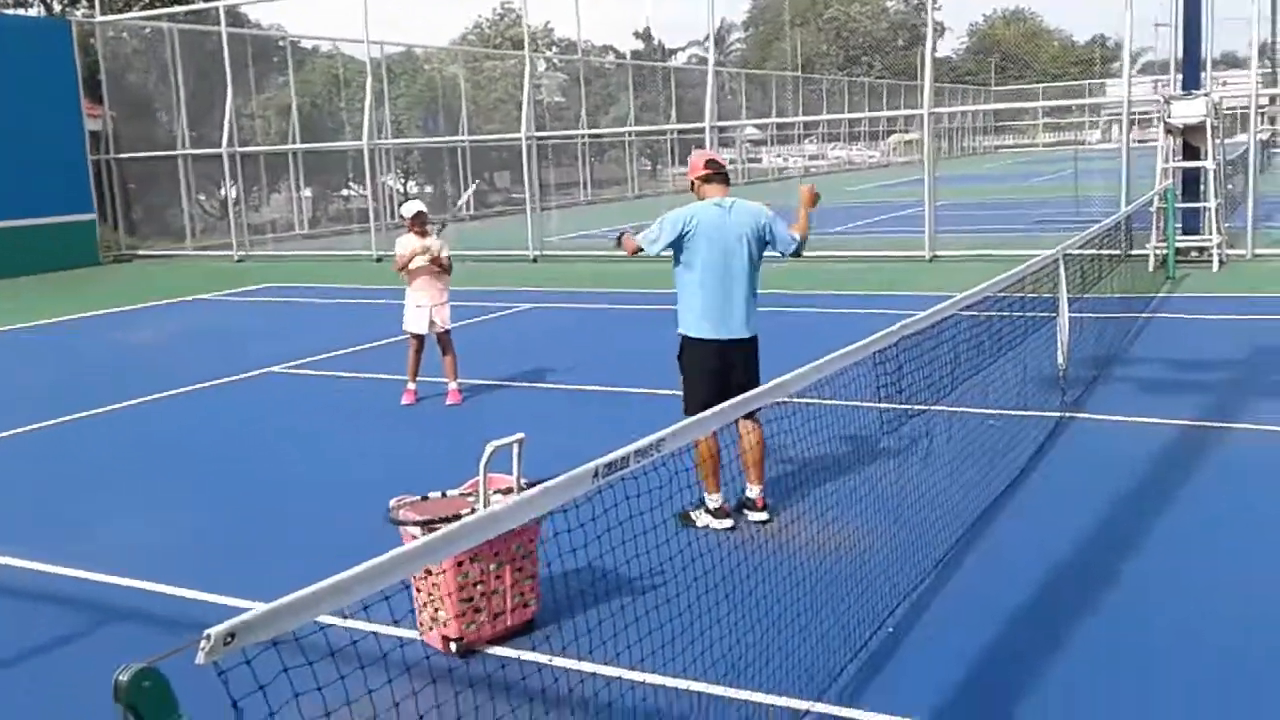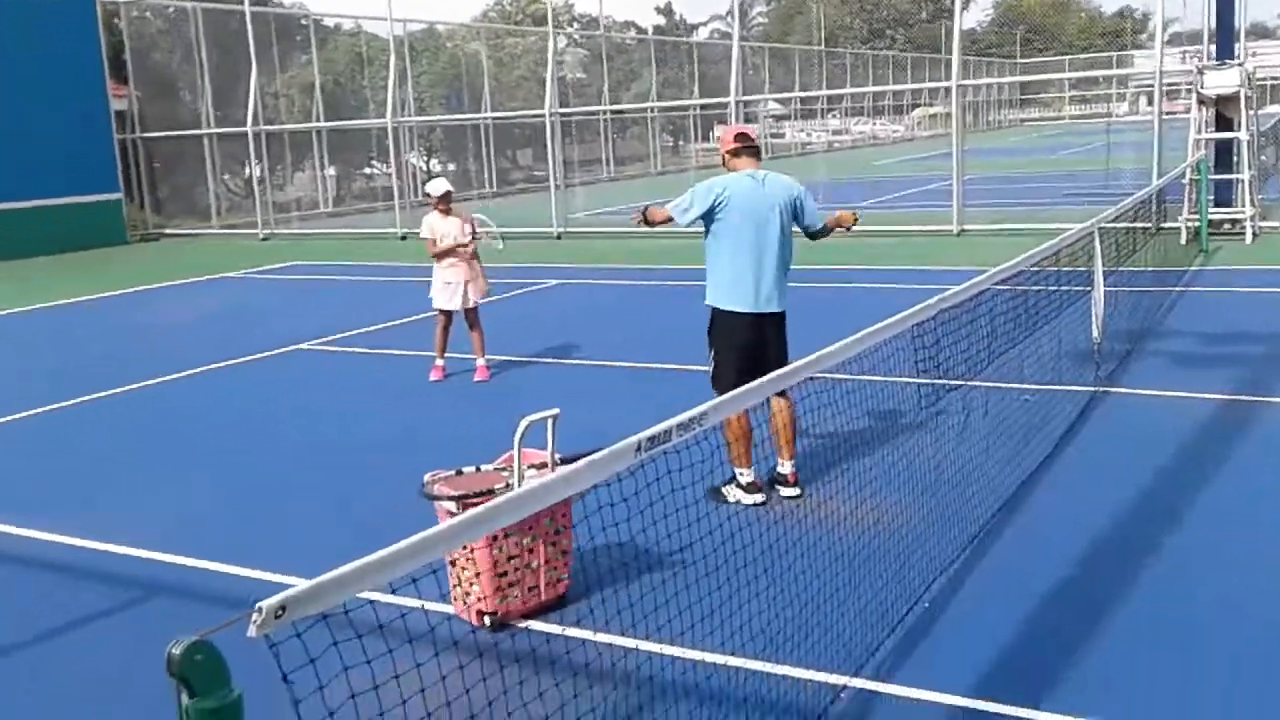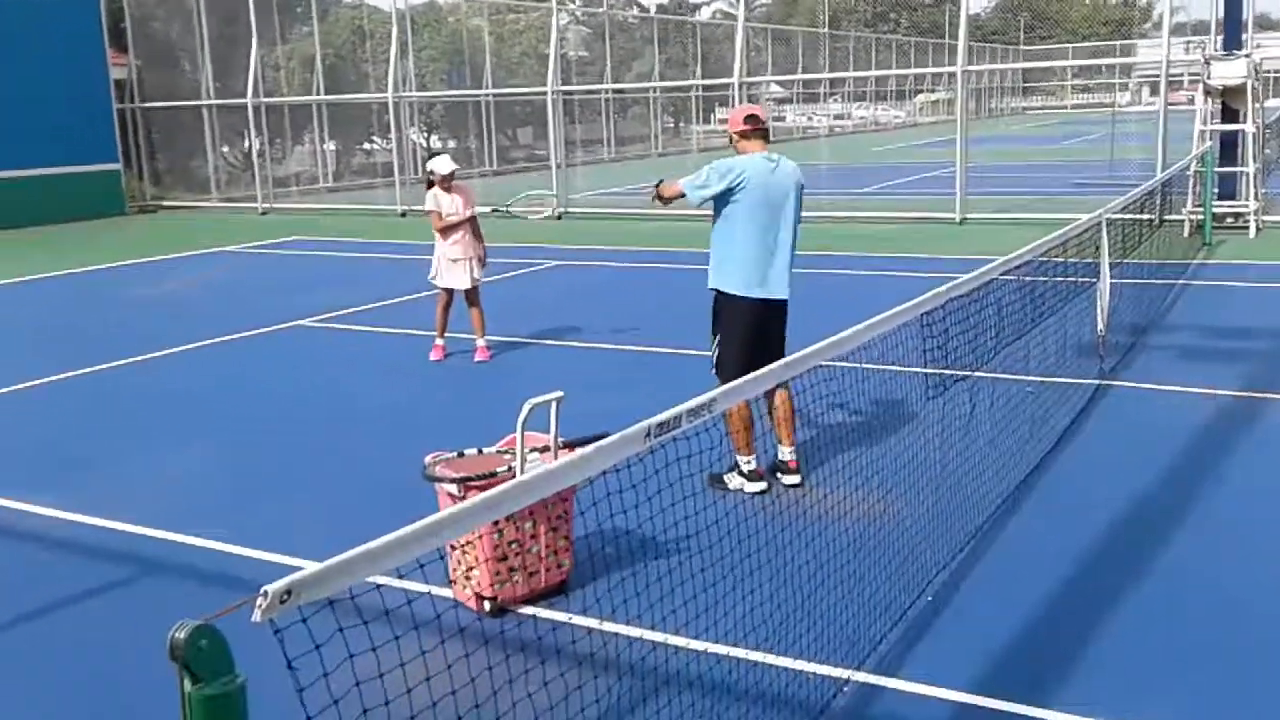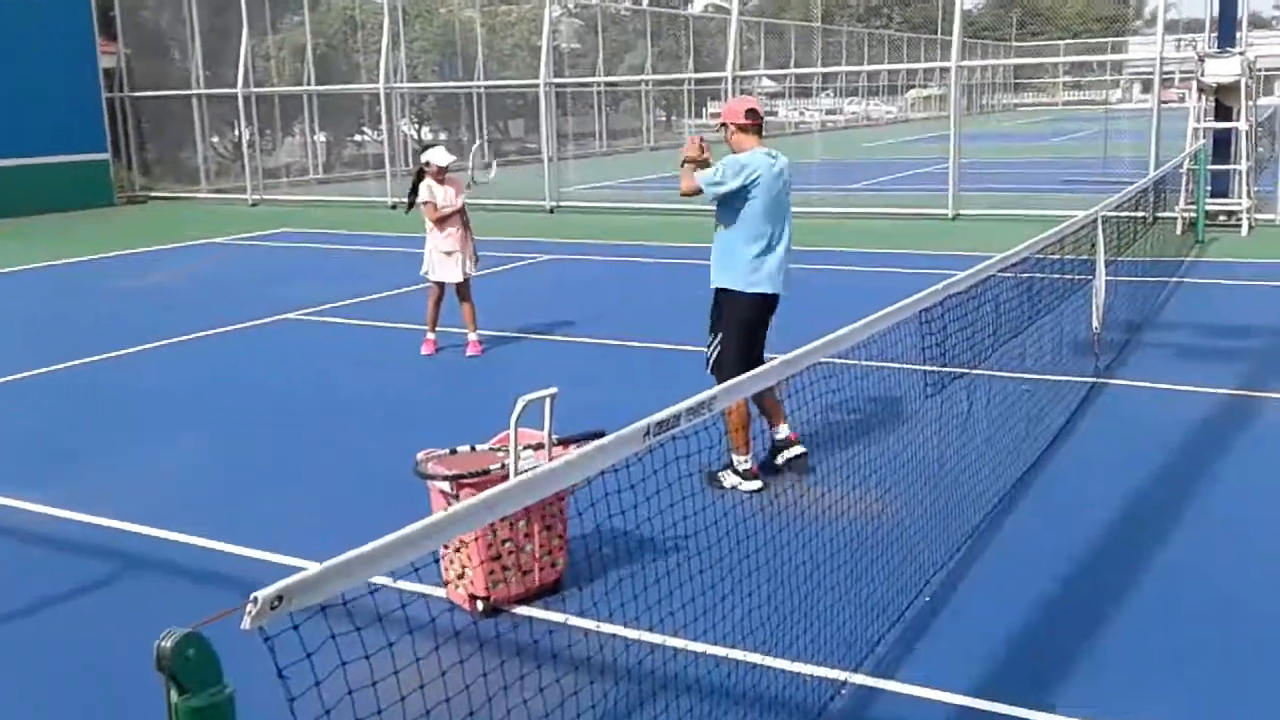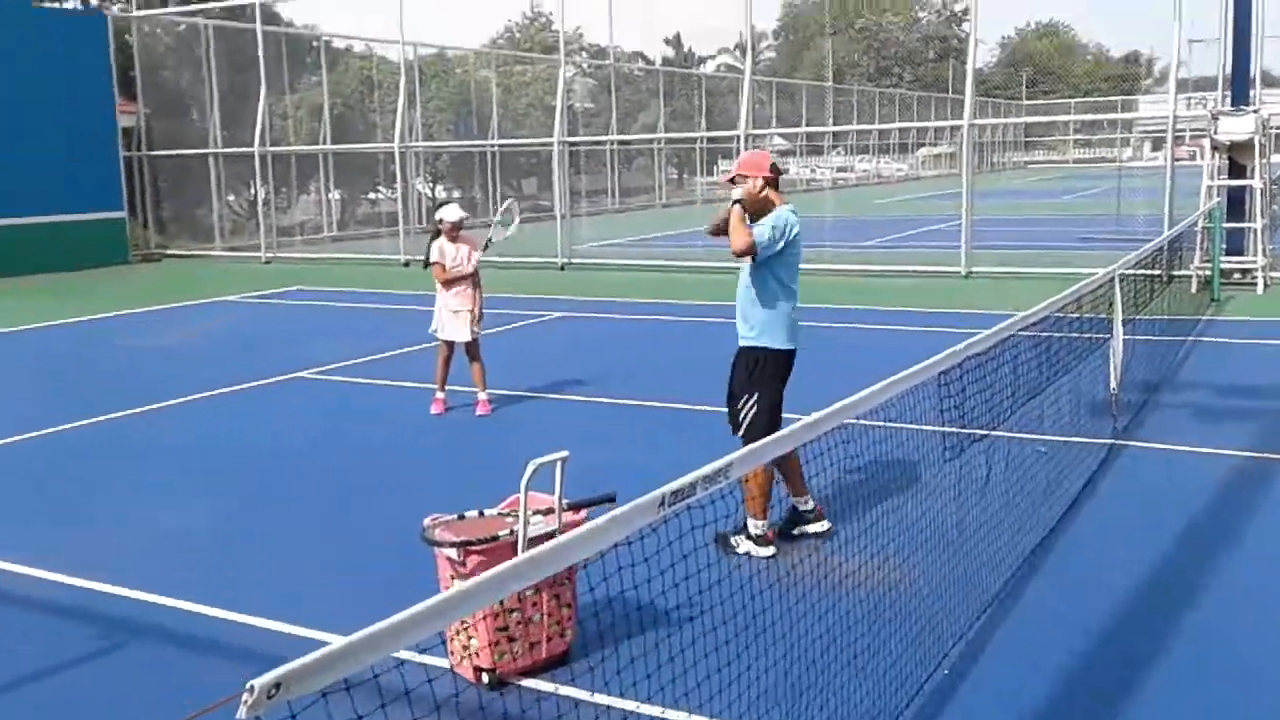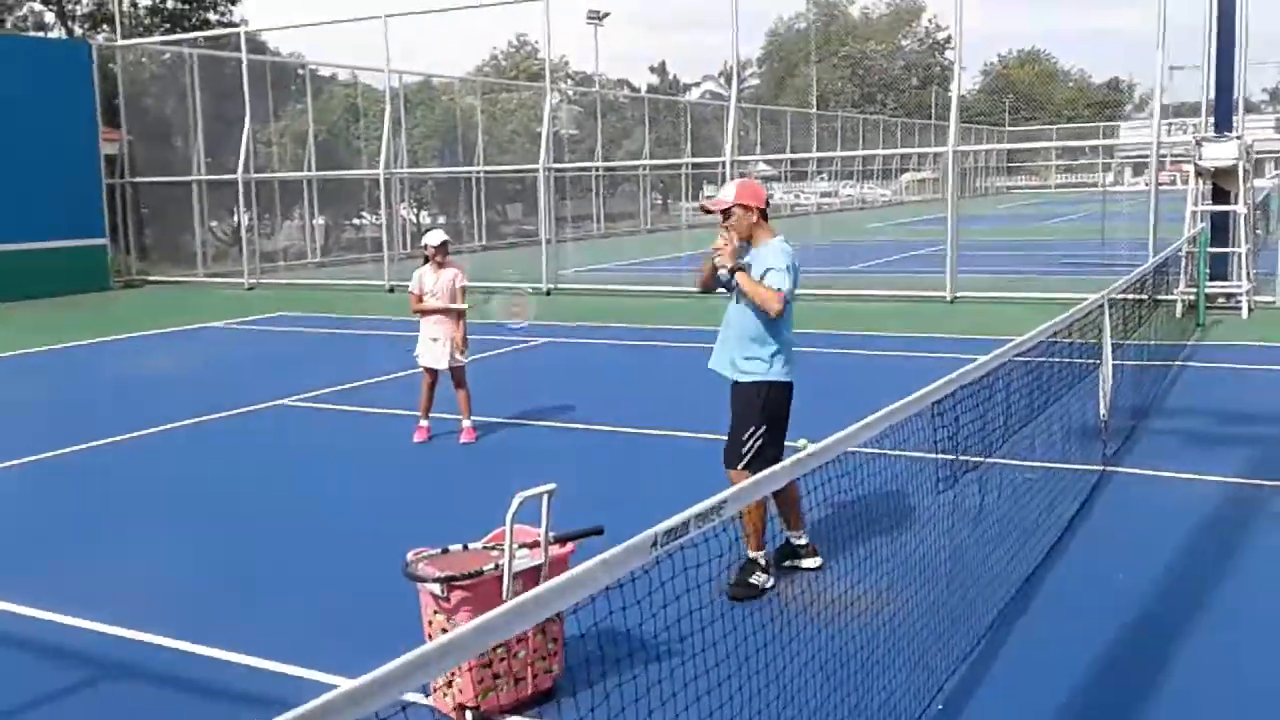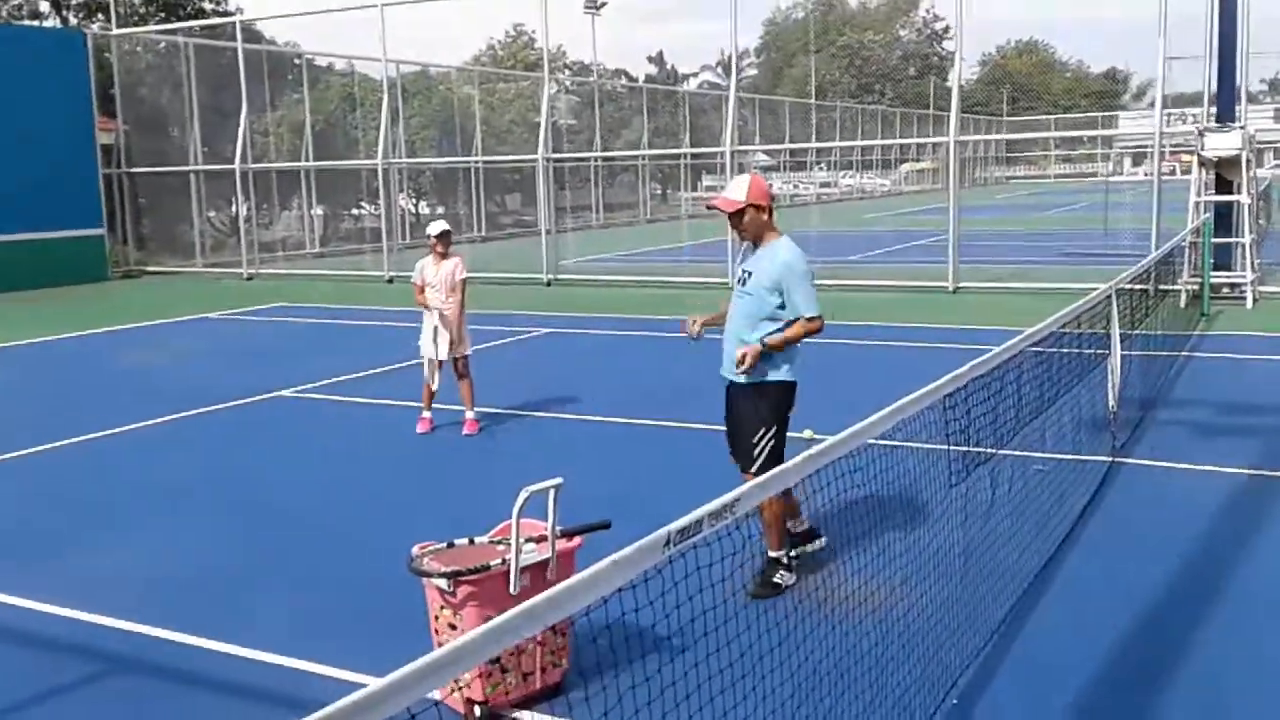
dt=0.2s
person 1, frame 1
left shoulder: (685, 217)
right shoulder: (758, 213)
left elbow: (632, 247)
right elbow: (796, 246)
left wrist: (623, 237)
right wrist: (806, 207)
left hip: (700, 336)
right hip: (743, 334)
right knee: (748, 417)
left ankle: (714, 507)
right ankle: (755, 498)
person 1, frame 2
left shoulder: (718, 188)
right shoulder: (789, 188)
left elbow: (662, 216)
right elbow: (817, 229)
left wrist: (645, 213)
right wrist: (841, 221)
left hip: (731, 309)
right hip: (772, 308)
left knee: (732, 397)
right knee: (778, 391)
left ankle: (745, 482)
right ankle: (787, 473)
person 1, frame 3
left shoulder: (732, 169)
right shoulder: (792, 173)
left elbow: (671, 191)
left wrist: (660, 188)
left hip: (736, 293)
right hip: (775, 293)
left knee: (733, 384)
right knee: (776, 378)
left ankle: (747, 470)
right ankle: (788, 461)
person 1, frame 4
left shoulder: (742, 165)
right shoulder: (776, 163)
left elbow: (688, 187)
left wrist: (689, 160)
right wrist: (706, 162)
left hip: (737, 287)
right hip: (767, 286)
left knee: (729, 379)
right knee: (750, 370)
left ankle: (742, 468)
right ankle: (785, 437)
person 1, frame 5
left shoulder: (779, 220)
right shoulder: (774, 217)
left elbow: (740, 247)
right elbow: (716, 229)
left wrist: (737, 204)
right wrist: (736, 208)
left hip: (764, 344)
right hip: (768, 341)
left knee: (753, 439)
right knee: (765, 433)
left ankle: (757, 533)
right ankle: (805, 509)
person 1, frame 6
left shoulder: (777, 254)
right shoulder: (748, 253)
left elbow: (774, 305)
right elbow: (705, 284)
left wrist: (736, 271)
right wrist: (719, 258)
left hip: (763, 379)
right hip: (751, 376)
left knee: (741, 471)
right knee: (769, 466)
left ankle: (757, 563)
right ankle: (800, 545)
person 1, frame 7
left shoulder: (788, 258)
right shoulder: (751, 251)
left elbow: (813, 322)
left wrist: (763, 347)
right wrist: (709, 319)
left hip: (768, 382)
right hip: (741, 380)
left knee: (758, 474)
right knee: (765, 468)
left ankle: (779, 562)
right ankle: (801, 531)
person 2, frame 1
left shoulder: (436, 239)
right shoulder: (403, 241)
left elbow: (448, 269)
right elbow: (398, 267)
left wrist: (437, 259)
right wrist: (416, 251)
left hip: (438, 299)
right hip: (416, 300)
left knee: (446, 343)
right knee: (415, 345)
left ankle: (453, 387)
right ankle: (411, 387)
person 2, frame 2
left shoulder: (462, 217)
right shoulder: (429, 220)
left elbow: (472, 248)
right elbow: (432, 251)
left wrist: (481, 274)
right wrist: (455, 244)
left hip: (467, 276)
right hip: (444, 278)
left knee: (473, 320)
right knee: (443, 322)
left ankle: (481, 363)
right ankle: (439, 363)
person 2, frame 3
left shoulder: (463, 190)
right shoulder: (433, 195)
left elbow: (474, 222)
right elbow: (438, 226)
left wrist: (482, 247)
right wrist: (464, 217)
left hip: (469, 252)
right hip: (447, 254)
left knee: (473, 299)
right knee: (444, 300)
left ankle: (481, 343)
right ankle: (439, 343)
person 2, frame 4
left shoulder: (455, 183)
right shoulder: (426, 187)
left elbow: (463, 216)
right elbow: (434, 217)
left wrist: (471, 243)
right wrist: (455, 207)
left hip: (460, 246)
right hip: (439, 248)
left knee: (464, 294)
right knee: (436, 294)
left ankle: (473, 338)
right ankle: (430, 337)
person 2, frame 5
left shoulder: (469, 243)
right shoulder: (438, 246)
left elbow: (475, 277)
right elbow: (441, 278)
left wrist: (478, 304)
right wrist: (466, 271)
left hip: (469, 306)
right hip: (448, 307)
left knee: (474, 353)
right knee: (445, 353)
left ankle: (483, 397)
right ankle: (440, 397)
person 2, frame 6
left shoulder: (455, 270)
right shoulder: (420, 274)
left elbow: (460, 305)
right elbow: (415, 307)
left wrist: (461, 331)
right wrist: (442, 306)
left hip: (452, 333)
right hip: (430, 335)
left knee: (459, 380)
right knee: (429, 380)
left ankle: (467, 425)
right ankle: (423, 424)
person 2, frame 7
left shoulder: (456, 262)
right shoulder: (422, 265)
left elbow: (460, 297)
right elbow: (418, 297)
left wrist: (457, 326)
right wrist: (432, 304)
left hip: (454, 324)
right hip: (433, 325)
left knee: (462, 371)
right knee: (431, 372)
left ankle: (470, 416)
right ankle: (426, 415)
